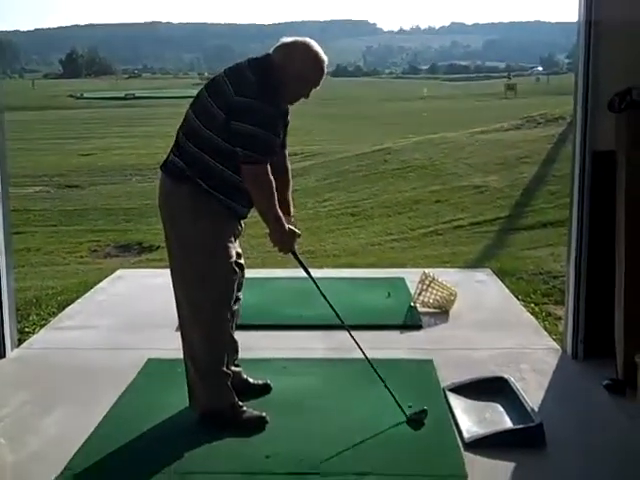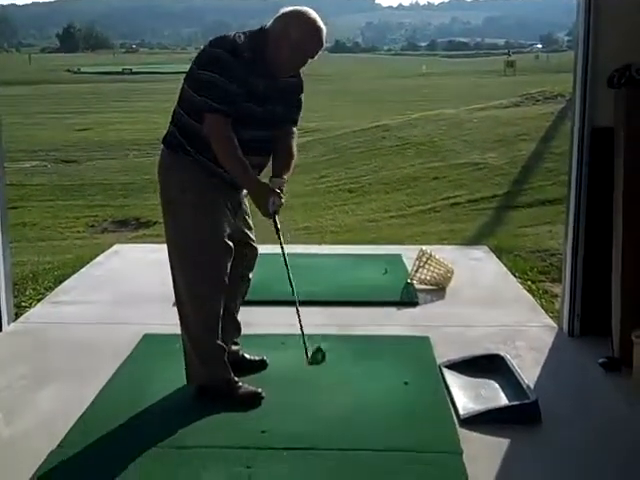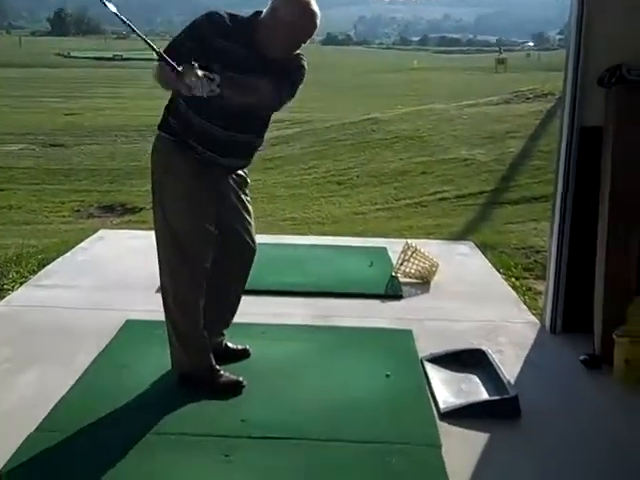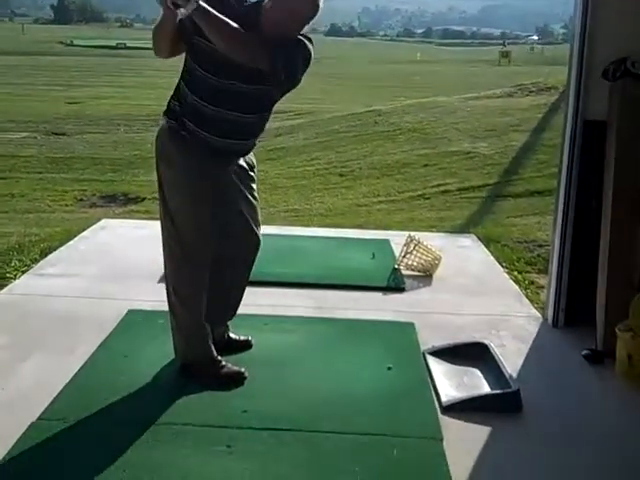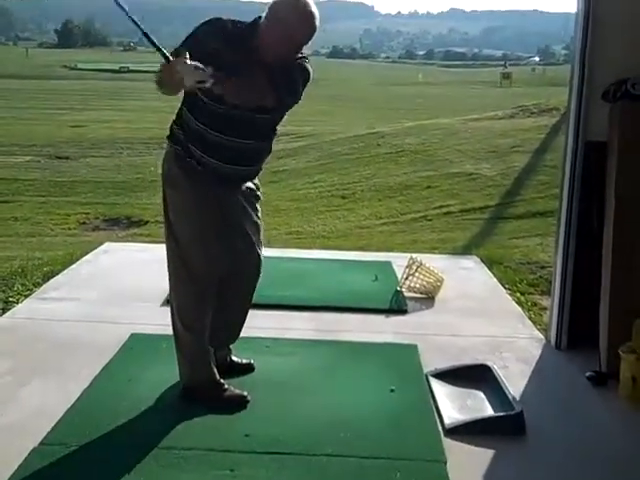
dt=0.4s
person 1, frame 1
left shoulder: (269, 94)
right shoulder: (249, 94)
left elbow: (277, 158)
right elbow: (255, 174)
left wrist: (287, 215)
right wrist: (278, 227)
left hip: (215, 200)
right hip: (192, 200)
left knee: (227, 287)
right knee: (207, 298)
left ankle: (227, 374)
right ankle: (214, 401)
person 1, frame 2
left shoulder: (288, 80)
right shoulder: (227, 56)
left elbow: (285, 133)
right elbow: (216, 128)
left wrist: (278, 181)
right wrist: (255, 187)
left hip: (227, 178)
right hip: (190, 173)
left knee: (241, 260)
right knee: (204, 273)
left ankle: (225, 349)
right ankle: (210, 375)
person 1, frame 3
left shoulder: (291, 67)
left elbow: (259, 93)
right elbow: (162, 72)
left wrist: (214, 85)
right wrist: (183, 79)
left hip: (228, 167)
right hip: (181, 158)
left knee: (239, 250)
right knee: (188, 260)
left ankle: (210, 337)
right ankle: (193, 363)
person 1, frame 4
left shoulder: (297, 50)
left elbow: (247, 52)
right elbow: (163, 49)
left hip: (235, 155)
right hip: (184, 147)
left knee: (243, 242)
right knee: (191, 250)
left ankle: (215, 328)
right ankle: (195, 352)
person 1, frame 5
left shoulder: (296, 71)
right shoulder: (216, 35)
left elbow: (254, 92)
right elbow: (165, 83)
left wrist: (209, 78)
right wrist: (179, 72)
left hip: (241, 179)
right hip: (191, 172)
left knee: (244, 265)
right knee: (197, 273)
left ankle: (218, 352)
right ankle: (199, 377)
